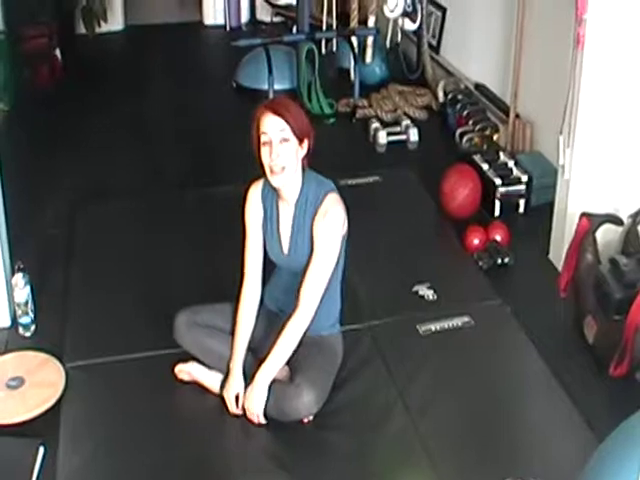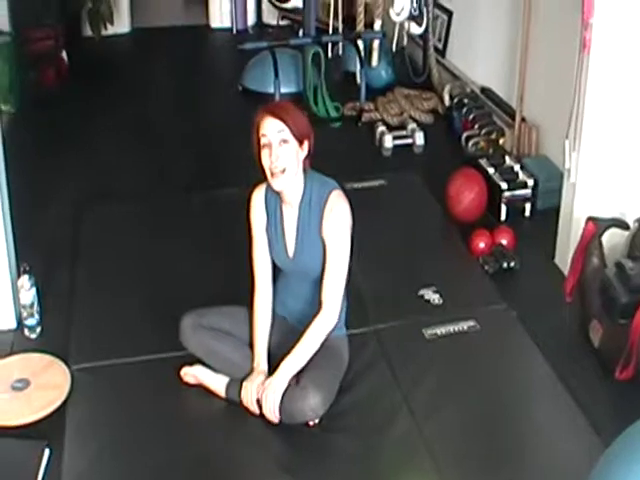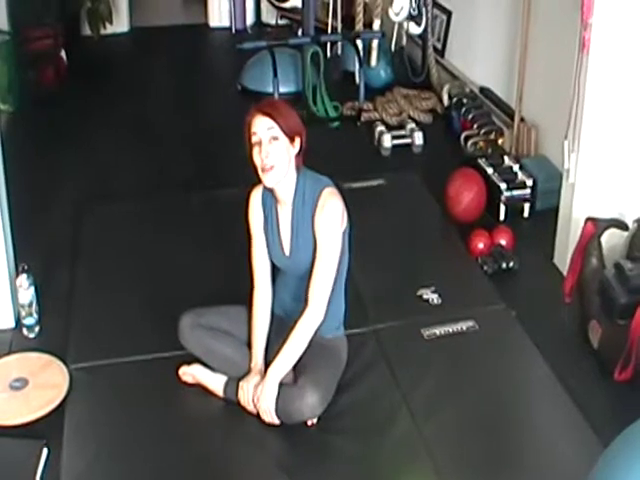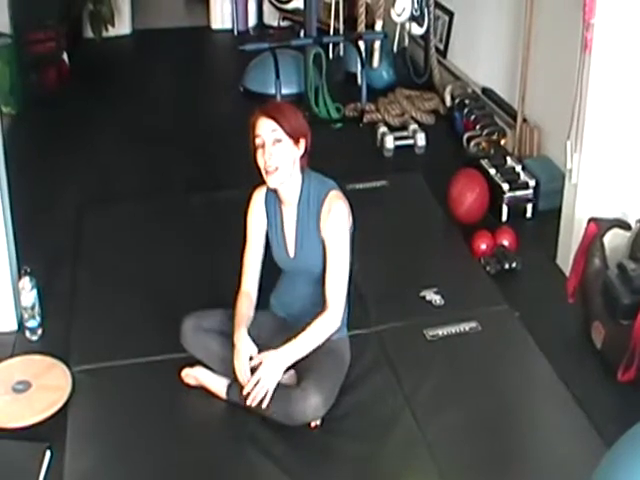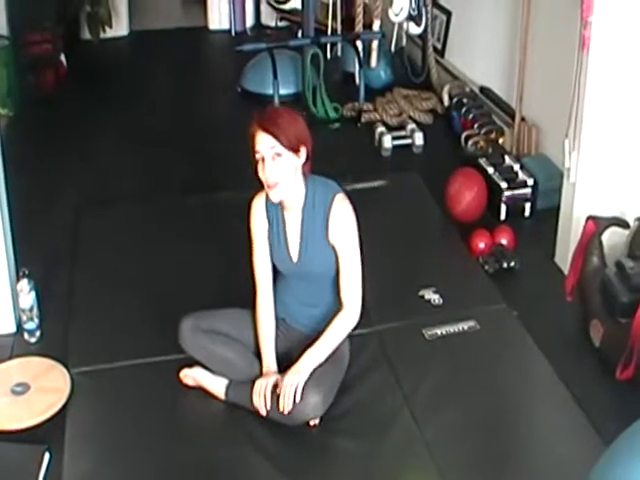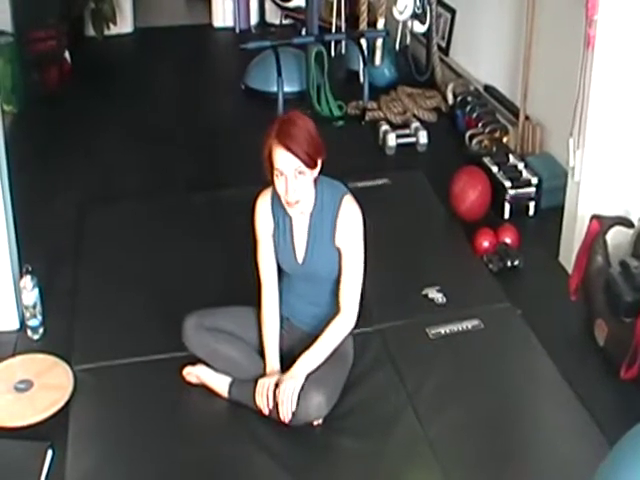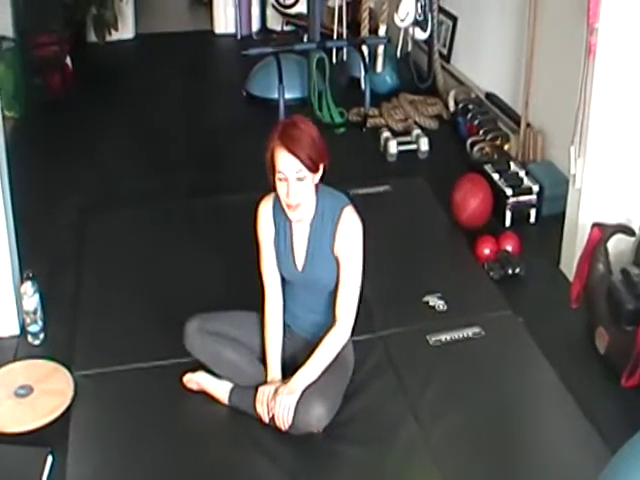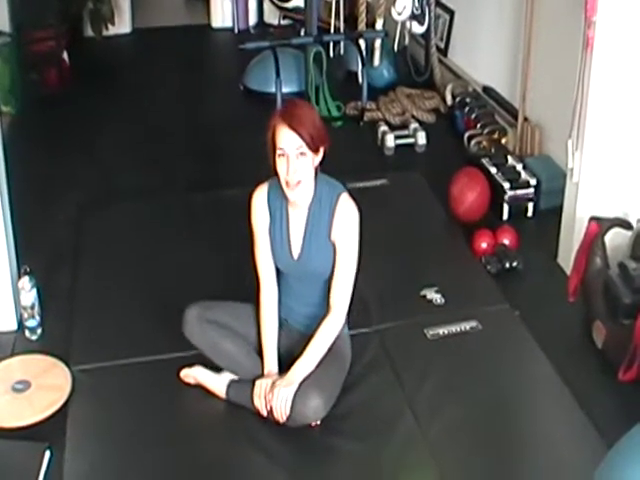
dt=0.4s
person 1, frame 1
left shoulder: (328, 206)
right shoulder: (258, 195)
left elbow: (306, 311)
right elbow: (250, 286)
left wrist: (259, 381)
right wrist: (235, 367)
left hip: (317, 333)
right hip: (271, 315)
left knee: (303, 402)
right knee: (185, 324)
left ankle: (214, 379)
right ankle: (282, 374)
person 1, frame 2
left shoulder: (332, 204)
right shoulder: (261, 199)
left elbow: (331, 310)
right elbow: (262, 288)
left wrist: (279, 377)
right wrist: (259, 367)
left hip: (321, 336)
right hip: (278, 320)
left knee: (309, 404)
right knee: (191, 326)
left ankle: (222, 383)
right ankle: (292, 382)
person 1, frame 3
left shoulder: (326, 203)
right shoulder: (259, 199)
left elbow: (316, 308)
right elbow: (262, 288)
left wrist: (270, 378)
right wrist: (257, 368)
left hip: (321, 335)
right hip: (278, 319)
left knee: (307, 403)
right knee: (190, 325)
left ankle: (220, 382)
right ankle: (288, 378)
person 1, frame 4
left shoulder: (331, 205)
right shoulder: (262, 200)
left elbow: (334, 310)
right elbow: (248, 288)
left wrist: (281, 358)
right wrist: (239, 335)
left hip: (323, 337)
right hip: (279, 321)
left knee: (309, 405)
right knee: (192, 329)
left ankle: (223, 384)
right ankle: (290, 380)
person 1, frame 5
left shoulder: (335, 208)
right shoulder: (261, 206)
left elbow: (351, 309)
right elbow: (263, 292)
left wrist: (304, 366)
right wrist: (269, 368)
left hip: (323, 337)
right hip: (277, 322)
left knee: (309, 404)
right knee: (190, 330)
left ankle: (222, 385)
right ankle: (284, 382)
person 1, frame 6
left shoulder: (344, 210)
right shoulder: (266, 204)
left elbow: (348, 313)
right elbow: (268, 289)
left wrist: (299, 370)
right wrist: (272, 368)
left hip: (326, 335)
right hip: (282, 320)
left knee: (312, 404)
right knee: (194, 328)
left ankle: (224, 383)
right ankle: (283, 381)
person 1, frame 7
left shoulder: (345, 221)
right shoulder: (268, 211)
left elbow: (344, 323)
right elbow: (272, 295)
left wrist: (295, 385)
right wrist: (275, 378)
left hip: (327, 342)
right hip: (284, 327)
left knee: (311, 415)
right knee: (196, 331)
left ankle: (226, 389)
right ankle: (275, 390)
person 1, frame 8
left shoulder: (342, 209)
right shoulder: (263, 199)
left elbow: (338, 311)
right elbow: (267, 286)
left wrist: (292, 378)
right wrist: (271, 370)
left hip: (324, 335)
right hip: (280, 321)
left knee: (309, 407)
right knee: (195, 319)
left ankle: (225, 383)
